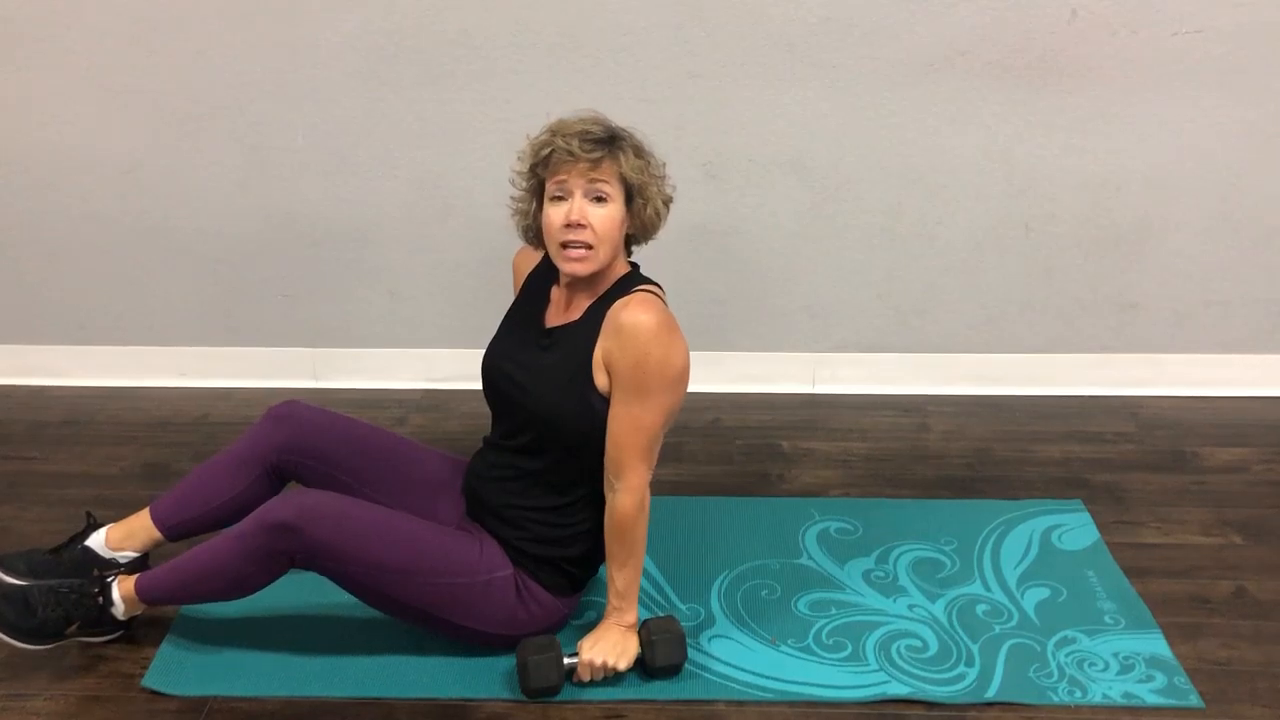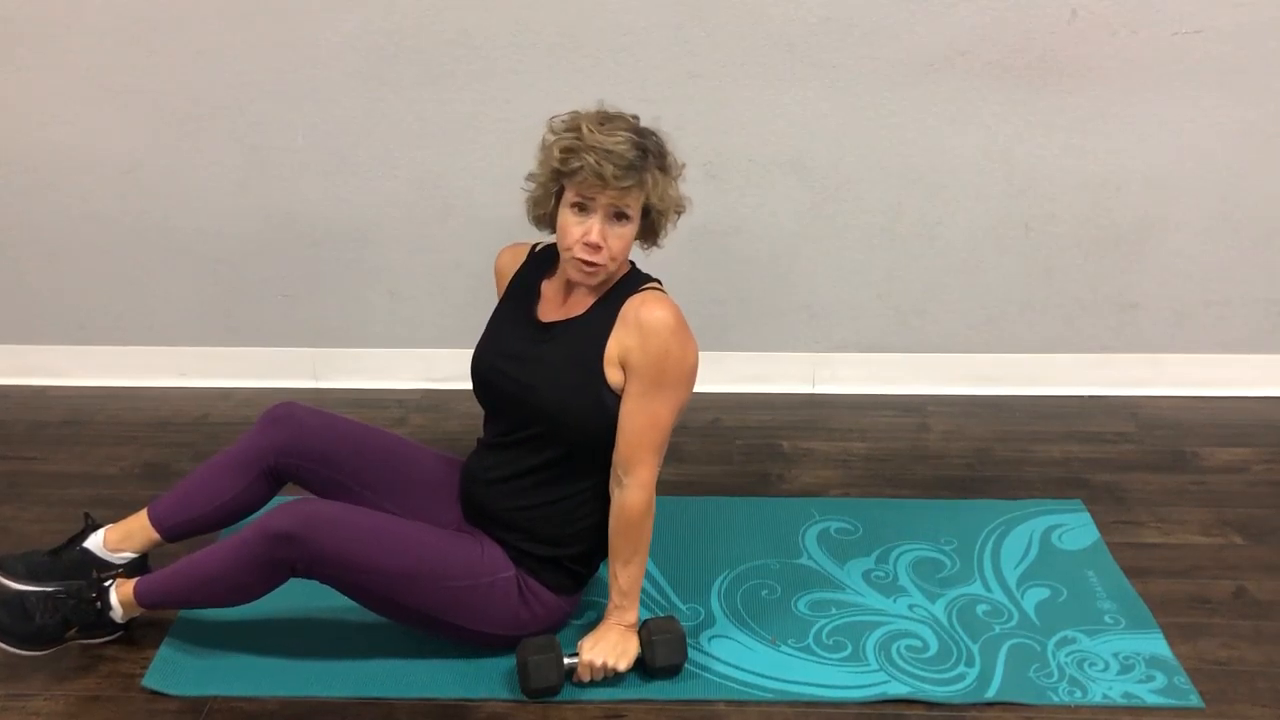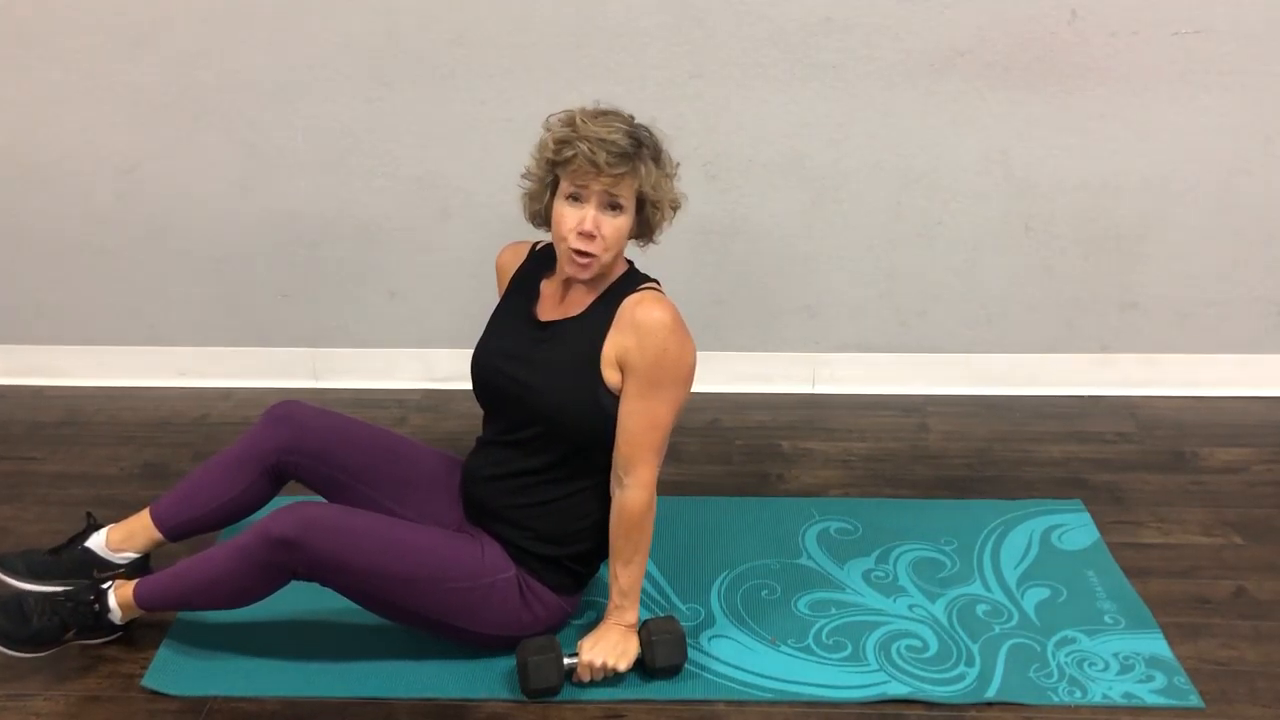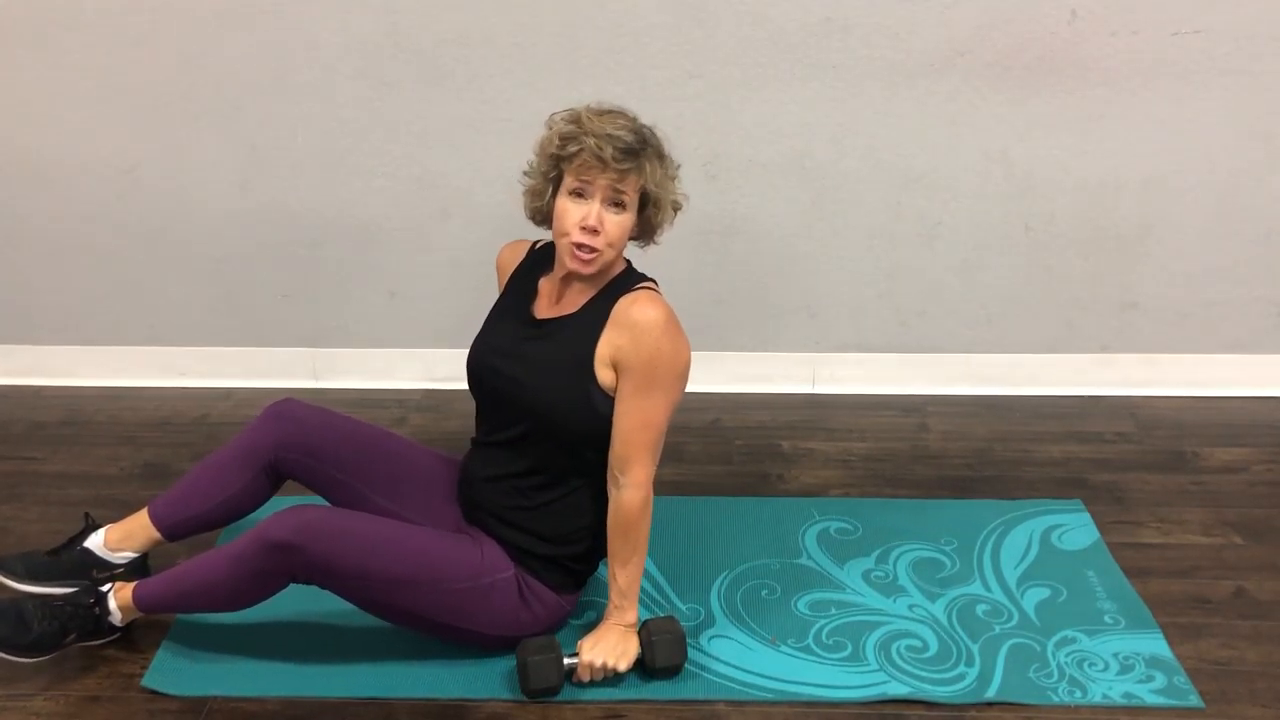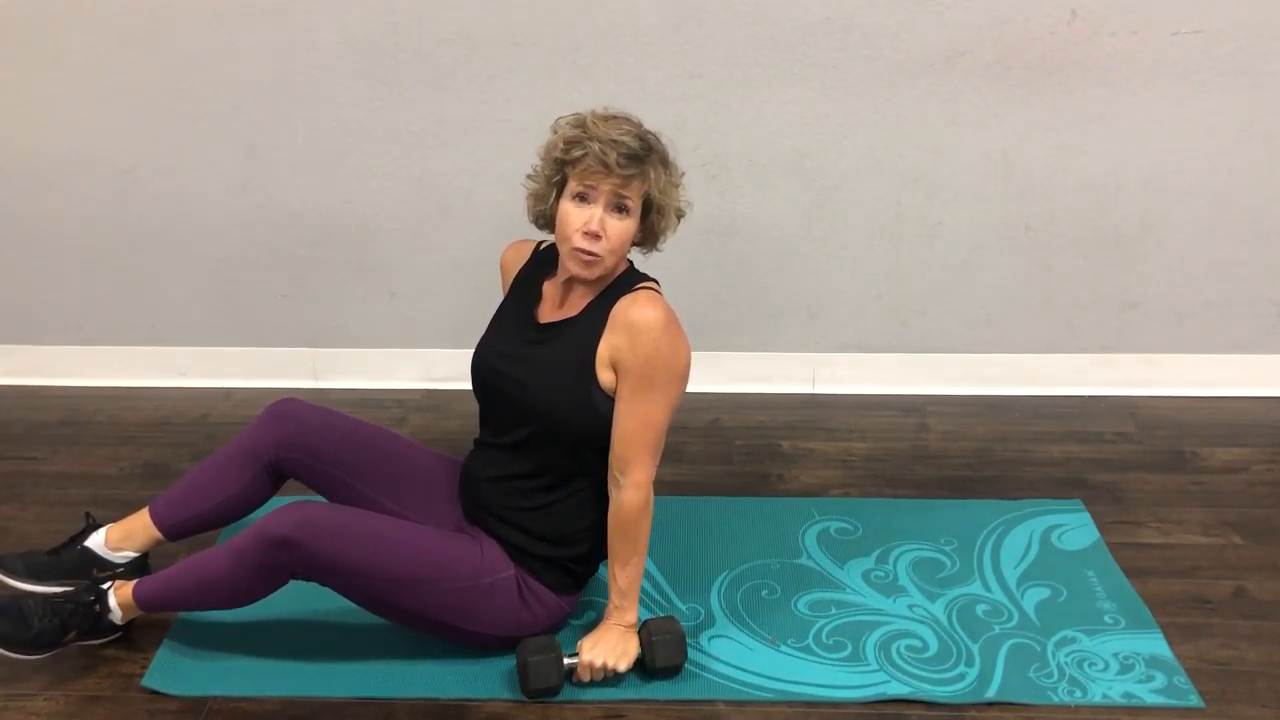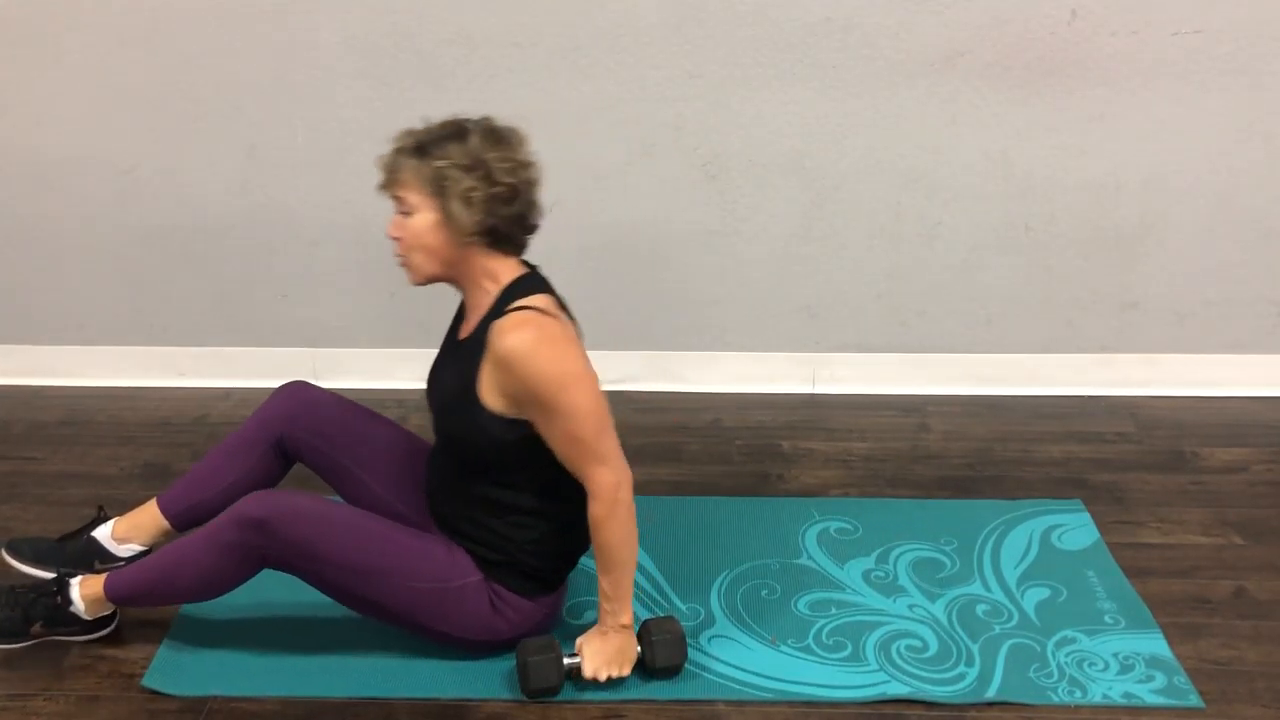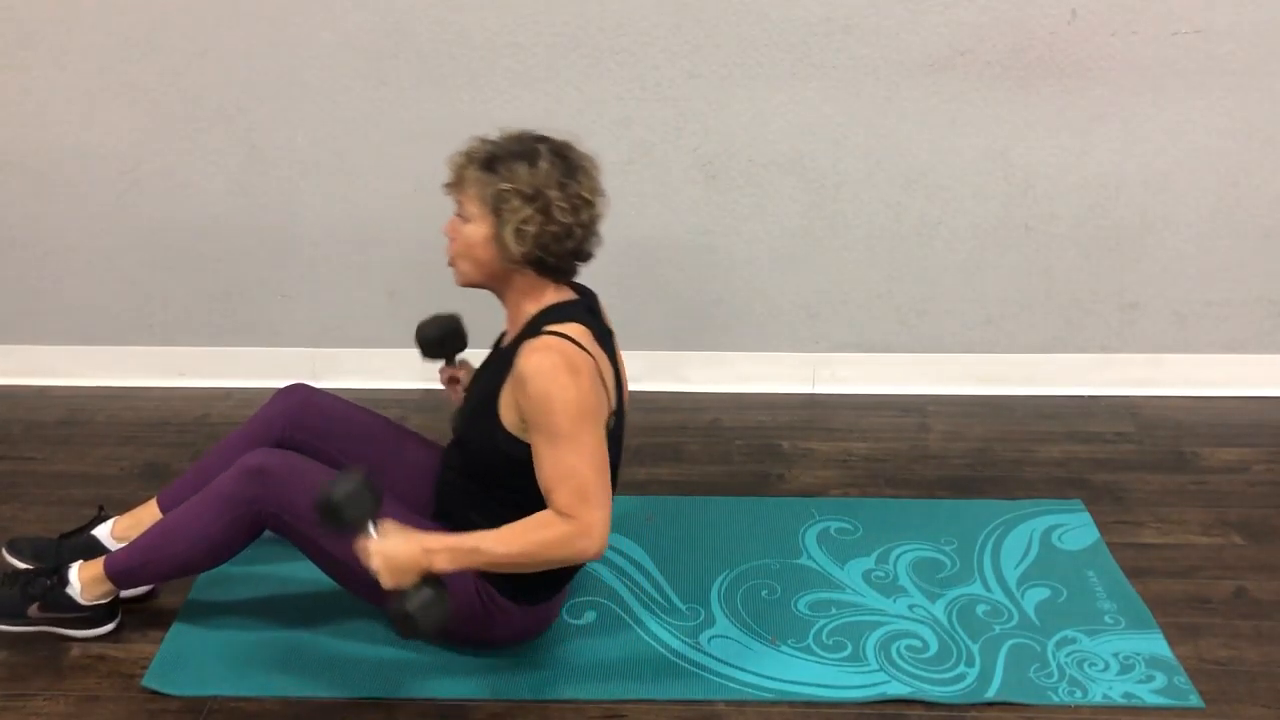
dt=0.7s
person 1, frame 1
left shoulder: (638, 325)
right shoulder: (533, 269)
left elbow: (627, 485)
left wrist: (620, 619)
left hip: (525, 579)
right hip: (477, 500)
left knee: (297, 520)
right knee: (288, 429)
left ankle: (116, 599)
right ankle: (110, 549)
person 1, frame 2
left shoulder: (650, 324)
right shoulder: (518, 267)
left elbow: (634, 482)
left wrist: (621, 619)
left hip: (525, 580)
right hip: (470, 499)
left knee: (298, 530)
right knee: (285, 431)
left ankle: (114, 604)
right ankle: (109, 550)
person 1, frame 3
left shoulder: (648, 324)
right shoulder: (518, 265)
left elbow: (635, 483)
left wrist: (621, 619)
left hip: (527, 579)
right hip: (473, 500)
left knee: (299, 530)
right knee: (287, 430)
left ankle: (112, 605)
right ankle: (110, 550)
person 1, frame 4
left shoulder: (642, 323)
right shoulder: (519, 263)
left elbow: (631, 482)
left wrist: (621, 620)
left hip: (525, 579)
right hip: (469, 502)
left knee: (296, 535)
right knee: (285, 428)
left ankle: (111, 605)
right ankle: (110, 550)
person 1, frame 5
left shoulder: (642, 322)
right shoulder: (523, 263)
left elbow: (631, 483)
left wrist: (621, 620)
left hip: (524, 580)
right hip: (471, 501)
left knee: (297, 531)
right knee: (286, 427)
left ankle: (111, 605)
right ankle: (111, 550)
person 1, frame 6
left shoulder: (524, 337)
right shoulder: (493, 284)
left elbow: (609, 482)
left wrist: (616, 625)
left hip: (498, 591)
right hip: (454, 515)
left knee: (266, 520)
right knee: (294, 408)
left ankle: (85, 602)
right ankle: (121, 542)
person 1, frame 7
left shoulder: (552, 359)
right shoulder: (558, 304)
left elbow: (581, 529)
left wrist: (428, 553)
right wrist: (483, 389)
left hip: (497, 594)
right hip: (472, 513)
left knee: (265, 478)
right knee: (296, 409)
left ankle: (88, 589)
right ankle: (118, 538)
